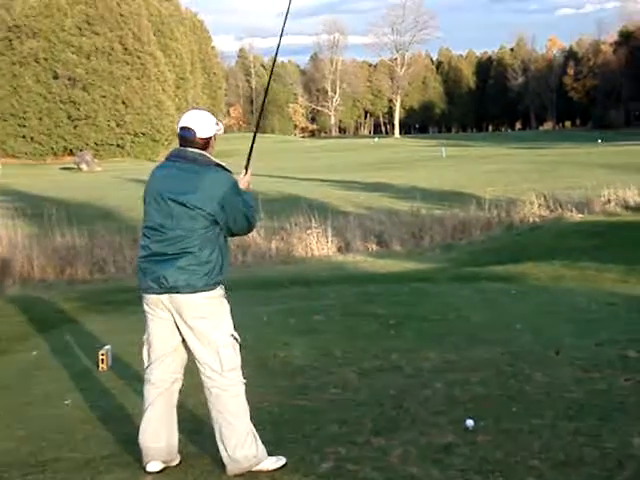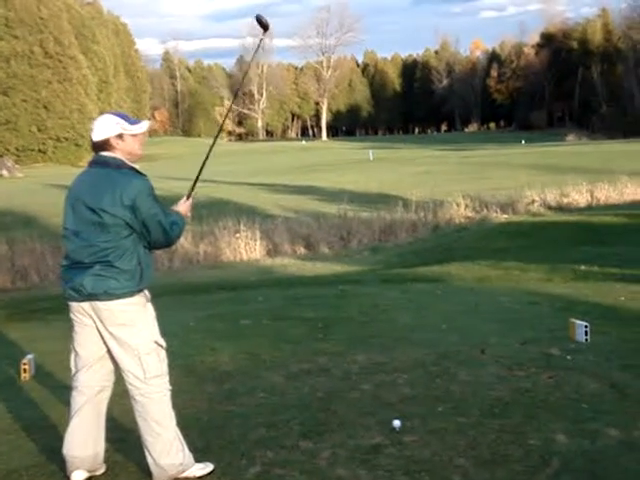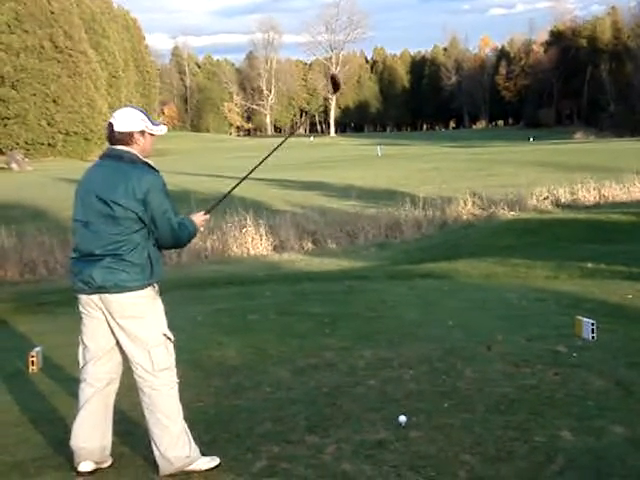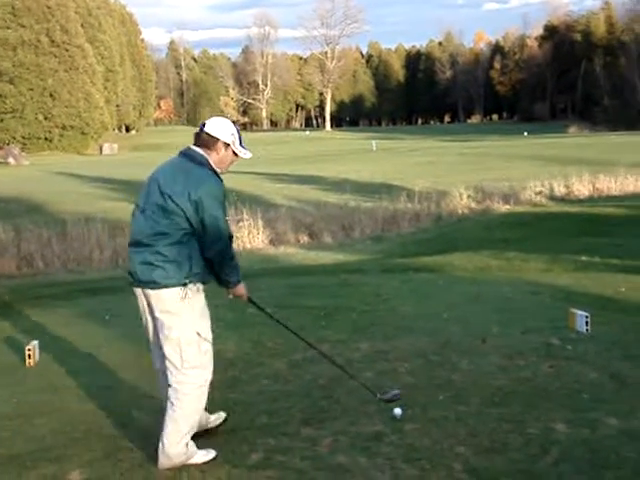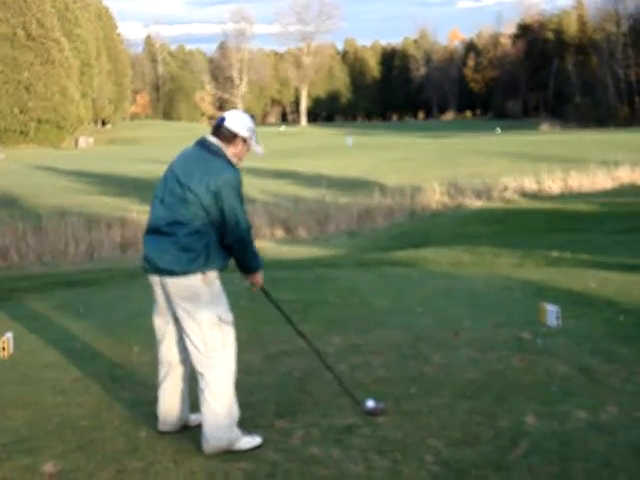
dt=1s
person 1, frame 1
left shoulder: (158, 175)
right shoulder: (219, 181)
right elbow: (243, 224)
right wrist: (244, 192)
left hip: (155, 288)
right hip: (198, 290)
left knee: (159, 371)
right knee: (223, 374)
left ankle: (157, 452)
right ankle: (242, 456)
person 1, frame 2
left shoulder: (80, 183)
right shoulder: (132, 184)
right elbow: (162, 236)
left wrist: (164, 213)
right wrist: (179, 214)
left hip: (81, 294)
right hip: (120, 296)
left knee: (88, 379)
right knee: (149, 380)
person 1, frame 3
left shoulder: (90, 176)
right shoulder: (145, 178)
right elbow: (170, 235)
right wrist: (192, 224)
left hip: (90, 286)
right hip: (130, 289)
left knee: (96, 371)
right knee: (157, 373)
person 1, frame 4
left shoulder: (165, 170)
right shoulder: (207, 184)
right elbow: (217, 243)
right wrist: (233, 280)
left hip: (145, 276)
right hip: (176, 283)
left knee: (170, 357)
right knee: (191, 367)
left ankle: (191, 419)
right ankle: (175, 449)
person 1, frame 5
left shoulder: (185, 159)
right shoulder: (223, 174)
right elbow: (236, 231)
right wrist: (253, 268)
left hip: (160, 264)
right hip: (192, 271)
left knee: (172, 344)
right knee: (216, 350)
left ankle: (171, 414)
right ankle: (219, 434)
